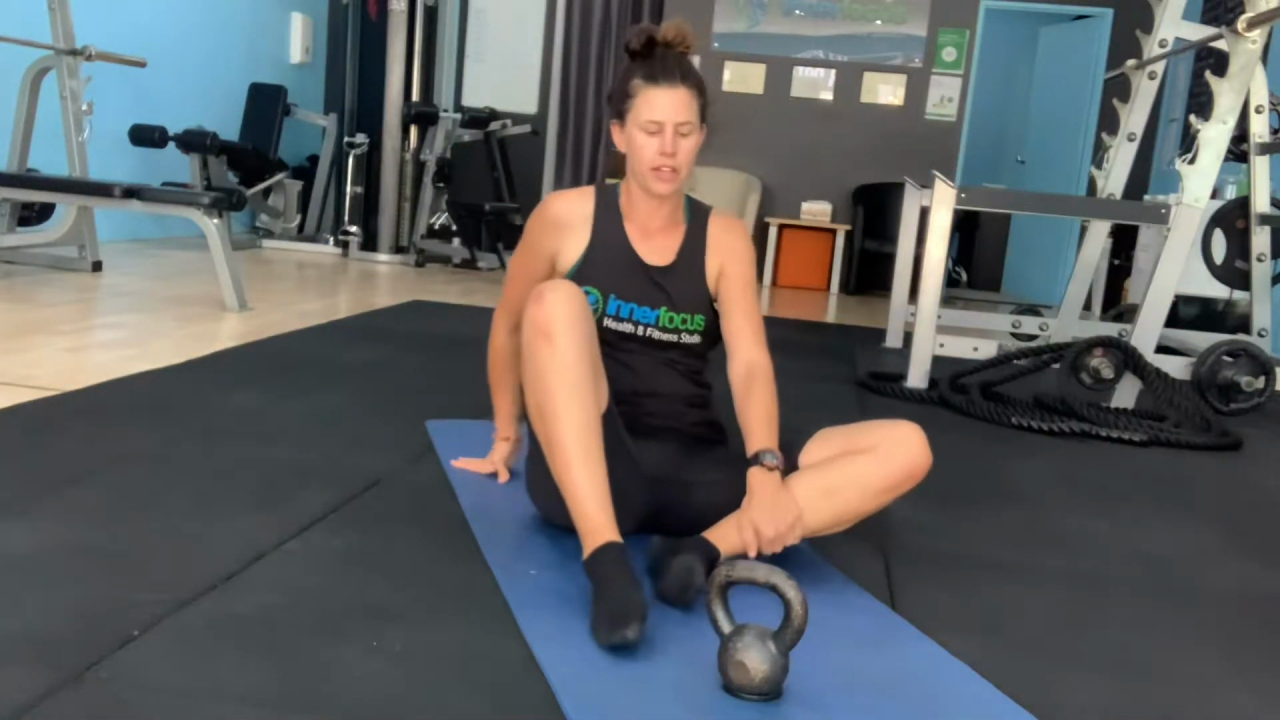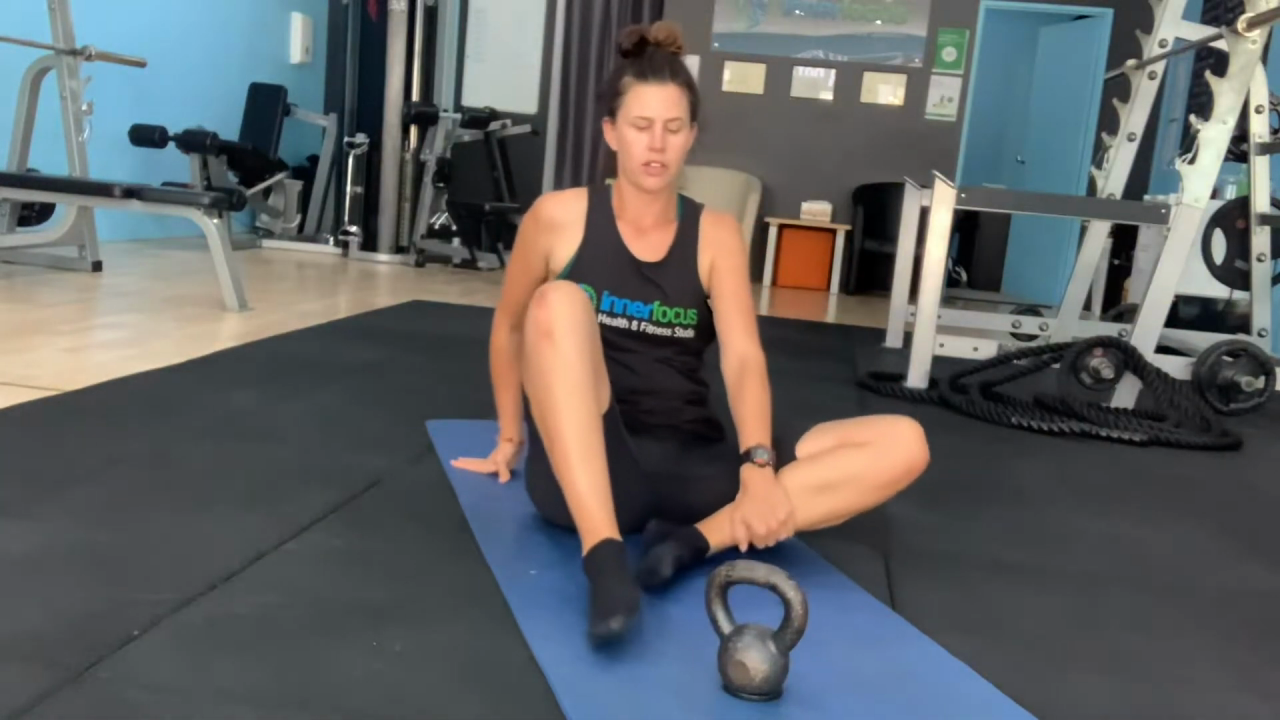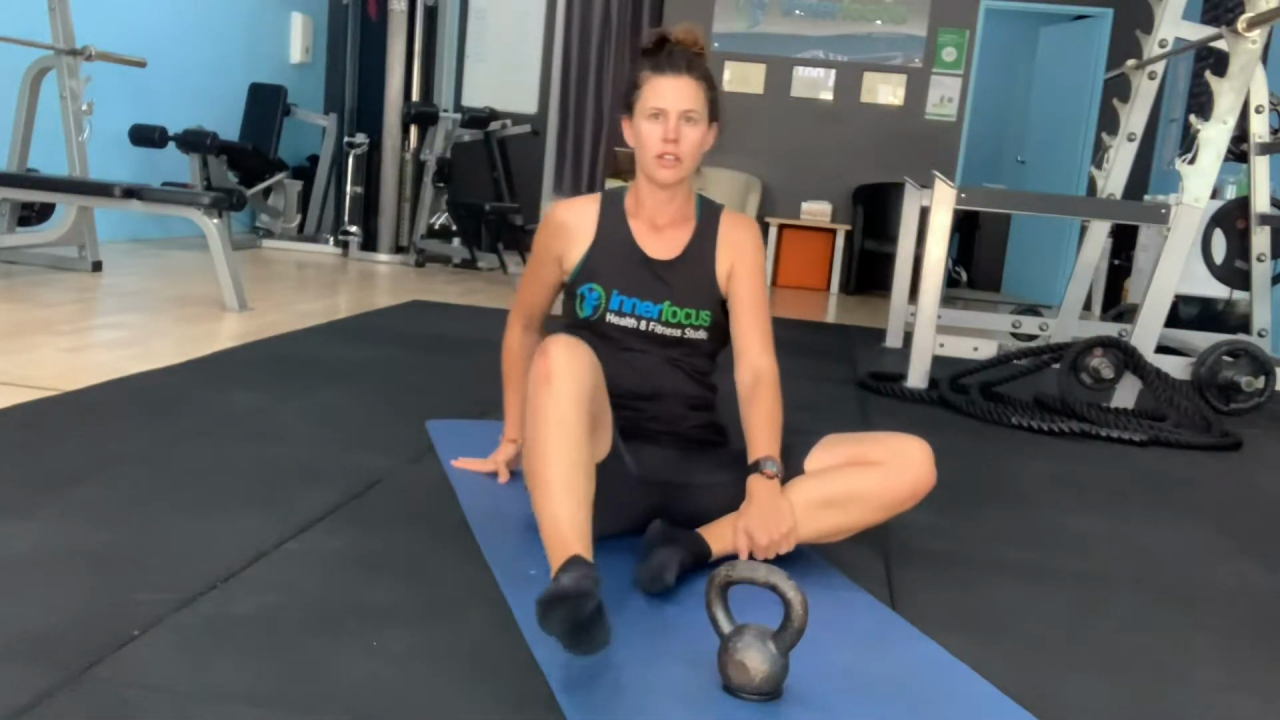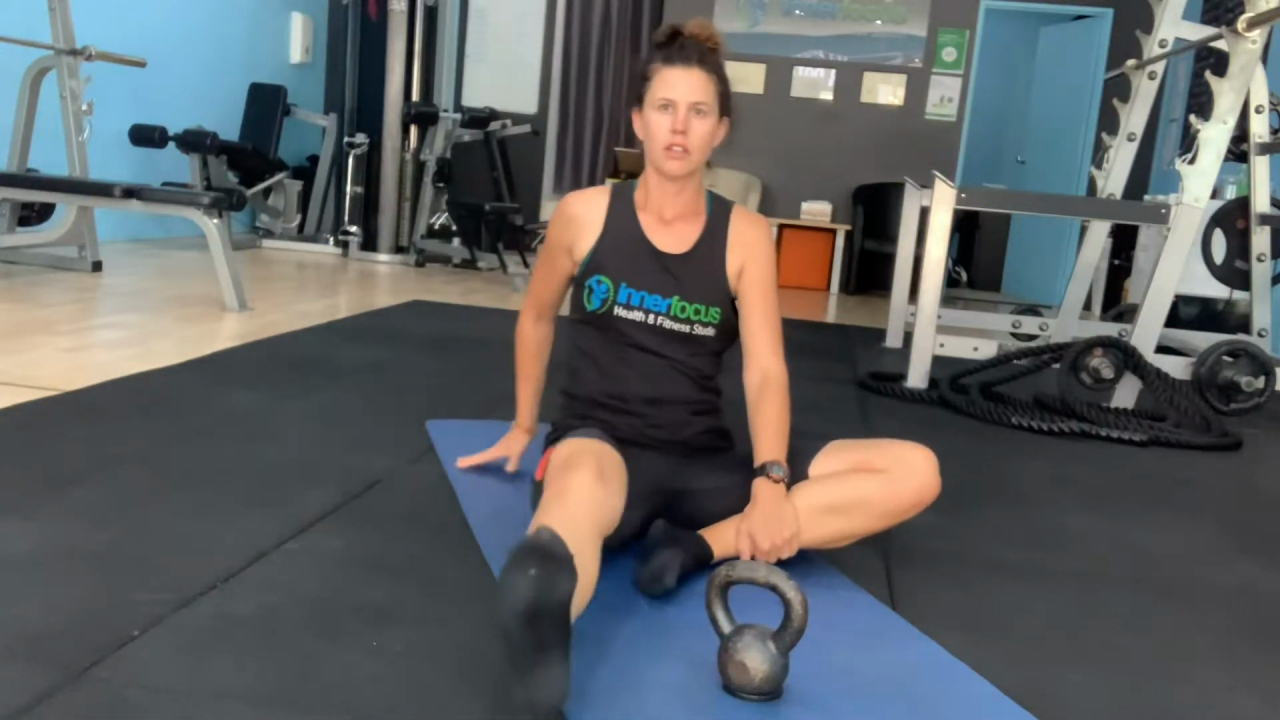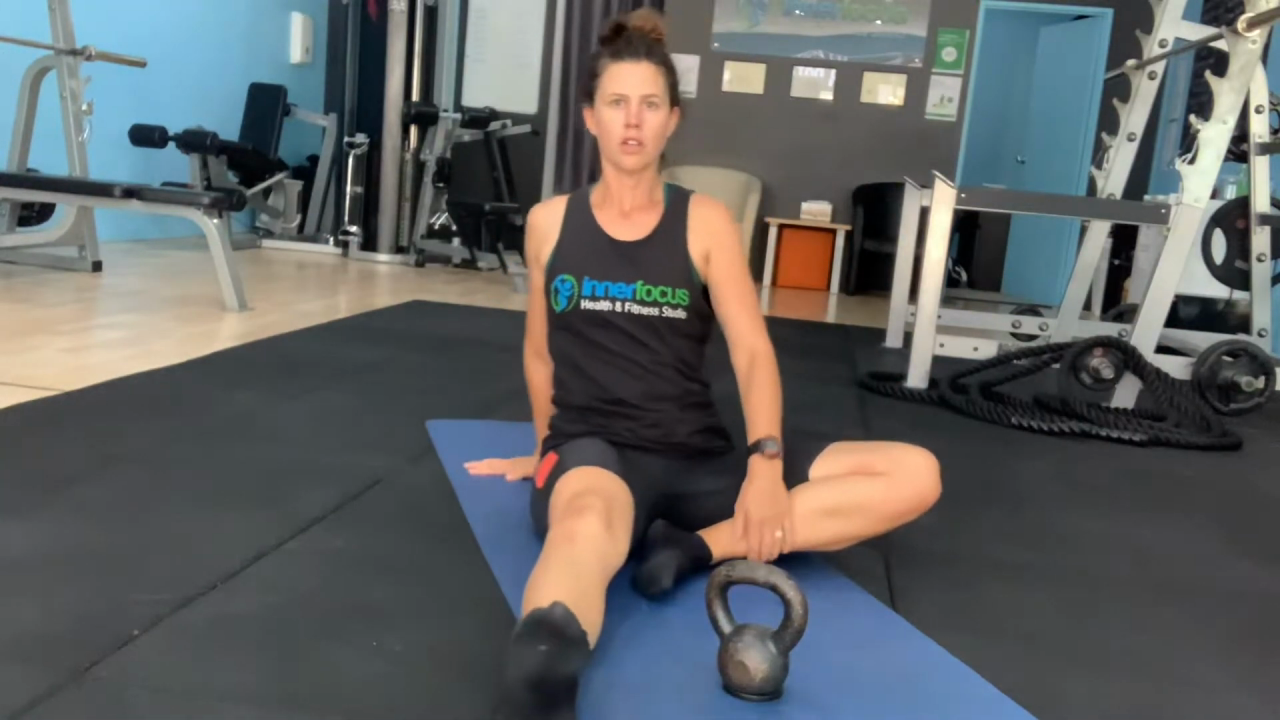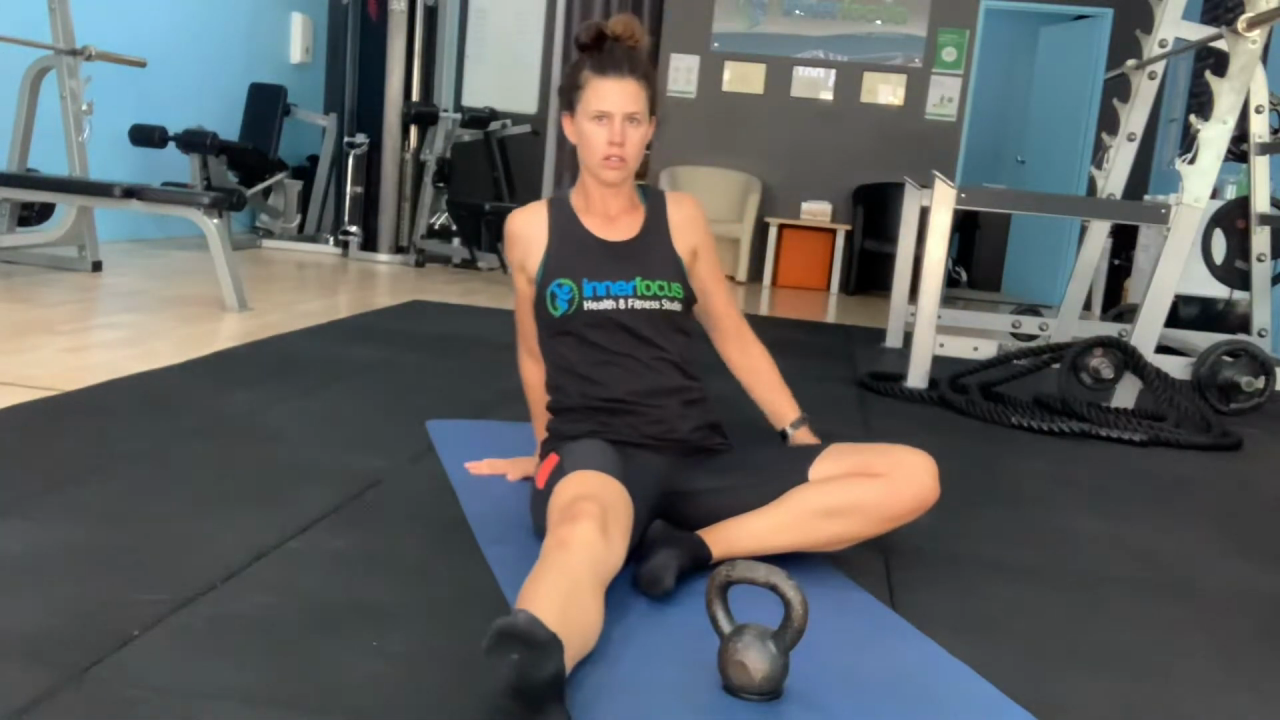
dt=0.4s
person 1, frame 1
left shoulder: (725, 237)
right shoulder: (567, 216)
left elbow: (749, 363)
right elbow: (508, 325)
left wrist: (766, 472)
right wrist: (506, 438)
left hip: (691, 470)
right hip: (588, 473)
left knee: (905, 449)
right knee: (556, 300)
left ankle: (709, 546)
right ankle: (605, 559)
person 1, frame 2
left shoulder: (716, 234)
right shoulder: (558, 217)
left elbow: (742, 357)
right elbow: (508, 328)
left wrist: (758, 468)
right wrist: (510, 439)
left hip: (689, 465)
right hip: (588, 468)
left knee: (902, 445)
right knee: (559, 304)
left ankle: (698, 537)
right ankle: (604, 558)
person 1, frame 3
left shoulder: (735, 236)
right shoulder: (574, 220)
left elbow: (756, 369)
right elbow: (524, 327)
left wrist: (765, 482)
right wrist: (514, 439)
left hip: (696, 468)
right hip: (602, 465)
left knee: (910, 465)
right knee: (566, 360)
left ankle: (702, 541)
right ankle: (573, 583)
person 1, frame 4
left shoulder: (745, 233)
right shoulder: (584, 214)
left elbow: (765, 367)
right elbow: (535, 317)
left wrist: (770, 484)
right wrist: (523, 428)
left hip: (700, 461)
right hip: (598, 441)
left knee: (915, 473)
right knee: (585, 485)
left ankle: (702, 545)
right ankle: (543, 614)
person 1, frame 5
left shoulder: (705, 220)
right shoulder: (550, 221)
left elbow: (751, 347)
left wrist: (765, 459)
right wrist: (547, 449)
left hip: (698, 455)
right hip: (593, 446)
left knee: (914, 476)
right knee: (588, 524)
left ankle: (699, 547)
person 1, frame 6
left shoulder: (682, 217)
right shoulder: (531, 228)
left elbow: (734, 337)
left wrist: (797, 431)
right wrist: (547, 450)
left hip: (697, 453)
right hip: (592, 448)
left knee: (911, 477)
right knee: (584, 532)
left ankle: (698, 547)
